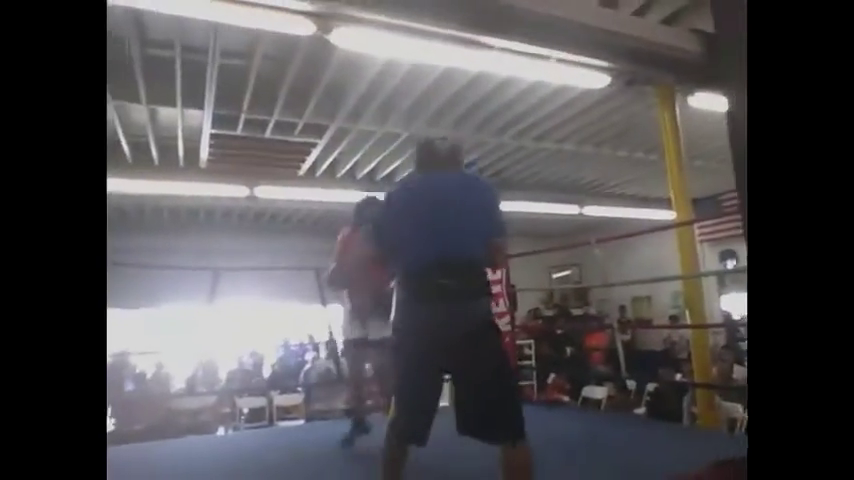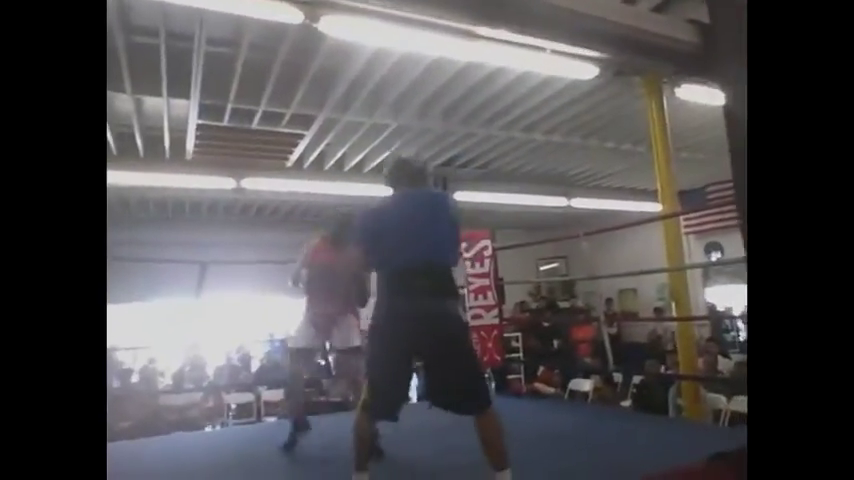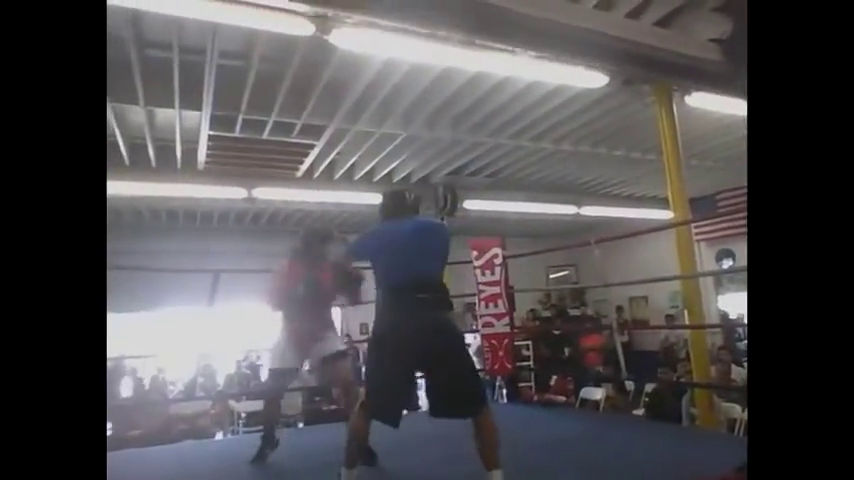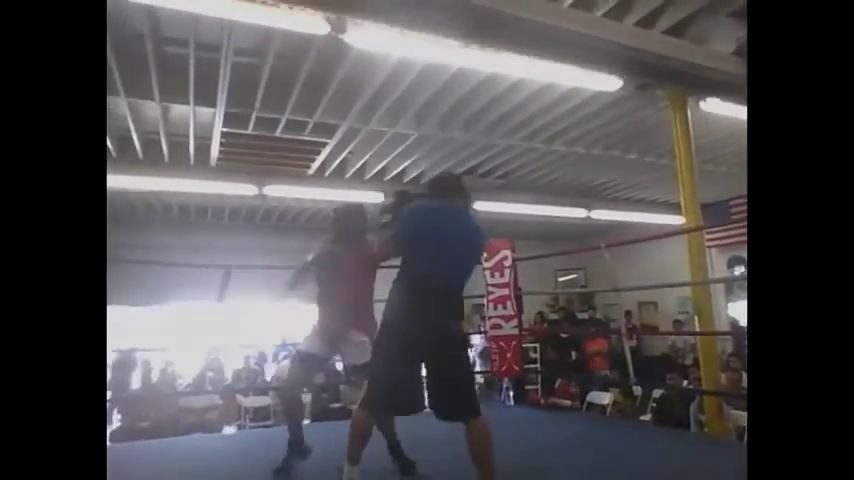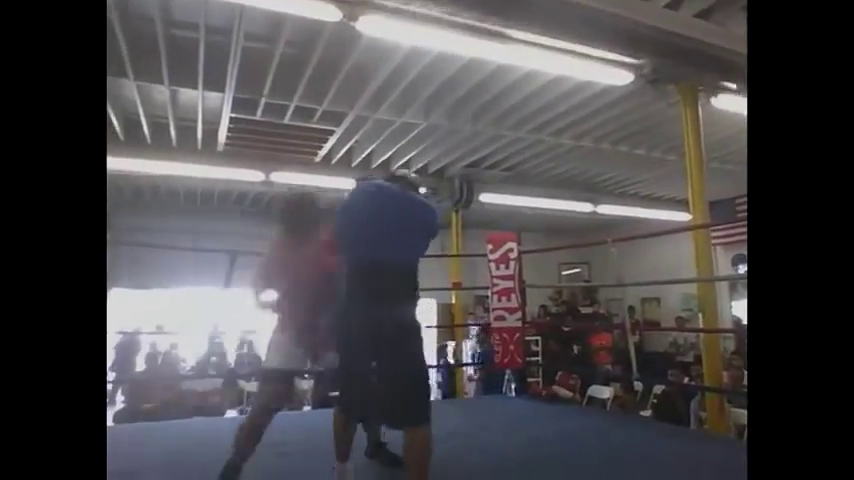
dt=0.7s
person 1, frame 1
left shoulder: (397, 197)
right shoulder: (480, 189)
left elbow: (384, 258)
right elbow: (497, 255)
left hip: (415, 317)
right hip: (470, 311)
left knee: (404, 424)
right knee: (509, 428)
person 1, frame 2
left shoulder: (378, 214)
right shoulder: (442, 203)
left elbow: (361, 261)
right elbow: (452, 256)
left hip: (394, 312)
right hip: (441, 309)
left knee: (372, 403)
right knee: (479, 403)
person 1, frame 3
left shoulder: (377, 236)
right shoulder: (438, 230)
left hip: (393, 325)
right hip: (437, 321)
left knee: (368, 407)
right knee: (477, 406)
person 1, frame 4
left shoulder: (421, 212)
right shoulder: (475, 232)
left elbow: (390, 247)
left hip: (404, 318)
right hip: (447, 322)
left knee: (371, 403)
right knee: (469, 412)
person 1, frame 5
left shoulder: (361, 194)
right shoulder: (426, 212)
left elbow: (339, 243)
left hip: (355, 306)
right hip: (398, 310)
left knee: (348, 399)
right knee: (415, 415)
person 2, frame 1
right shoulder: (348, 237)
right elbow: (335, 278)
left hip: (381, 309)
right hip: (357, 310)
left knee: (382, 369)
right knee: (354, 369)
right ankle: (358, 422)
person 2, frame 2
right shoulder: (315, 249)
left elbow: (363, 299)
right elbow: (295, 278)
left wrist: (358, 283)
right wrist: (309, 277)
left hip: (344, 318)
right hip: (314, 317)
left knee: (353, 374)
right knee: (295, 372)
right ankle: (299, 422)
person 2, frame 3
left shoulder: (332, 268)
right shoulder: (287, 270)
left elbow: (353, 298)
right elbow: (276, 302)
left wrist: (351, 284)
right wrist: (299, 294)
left hip: (324, 332)
right hip: (292, 335)
left knee: (347, 380)
right knee: (272, 391)
right ankle: (268, 441)
person 2, frame 4
left shoulder: (367, 251)
right shoulder: (328, 253)
right elbow: (294, 284)
right wrist: (313, 262)
left hip: (358, 330)
right hip: (325, 329)
right knee: (288, 387)
left ankle: (395, 449)
right ankle: (296, 446)
person 2, frame 5
left shoulder: (327, 241)
right shoulder: (280, 249)
right elbow: (261, 292)
left hip: (326, 326)
right hip: (293, 330)
right knee: (267, 404)
left ankle: (375, 445)
